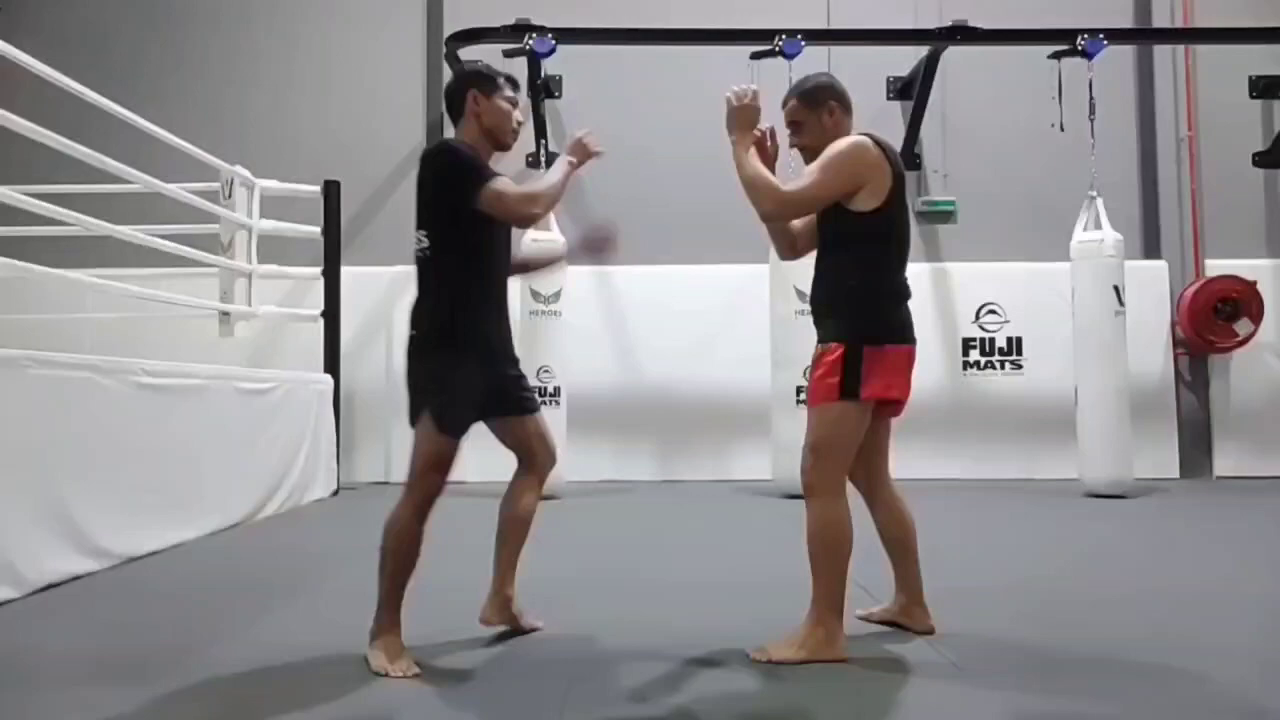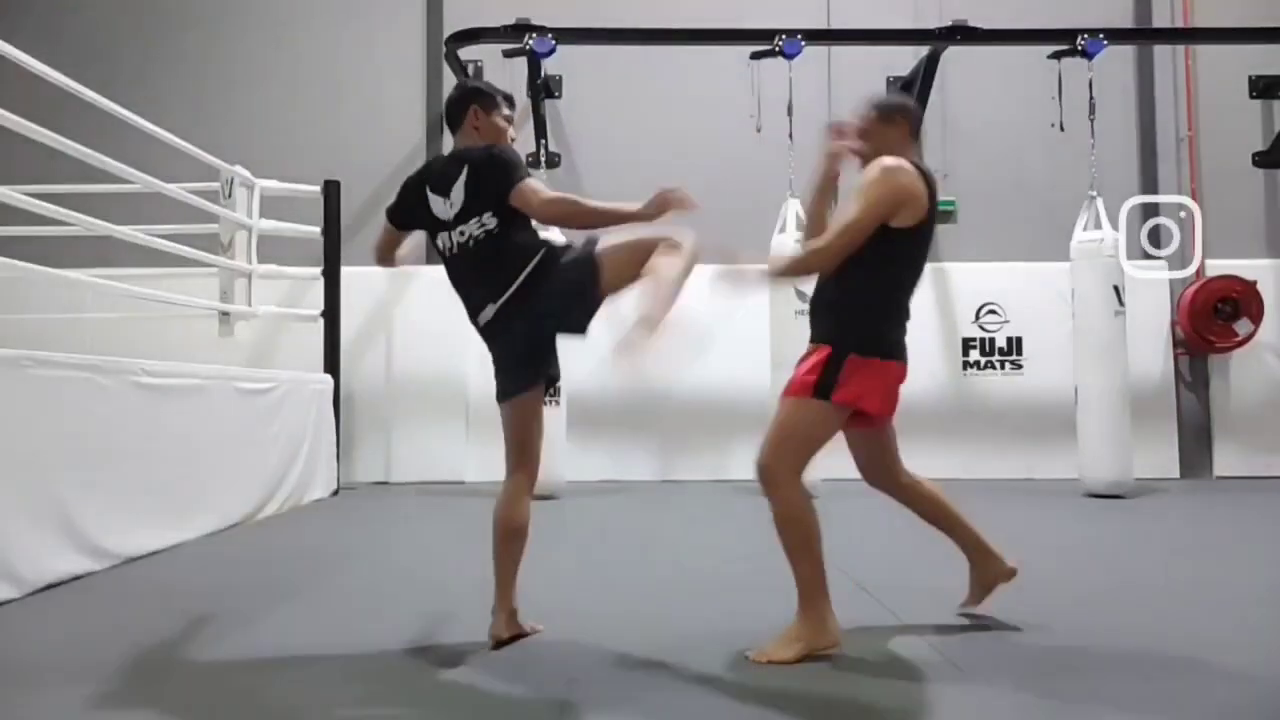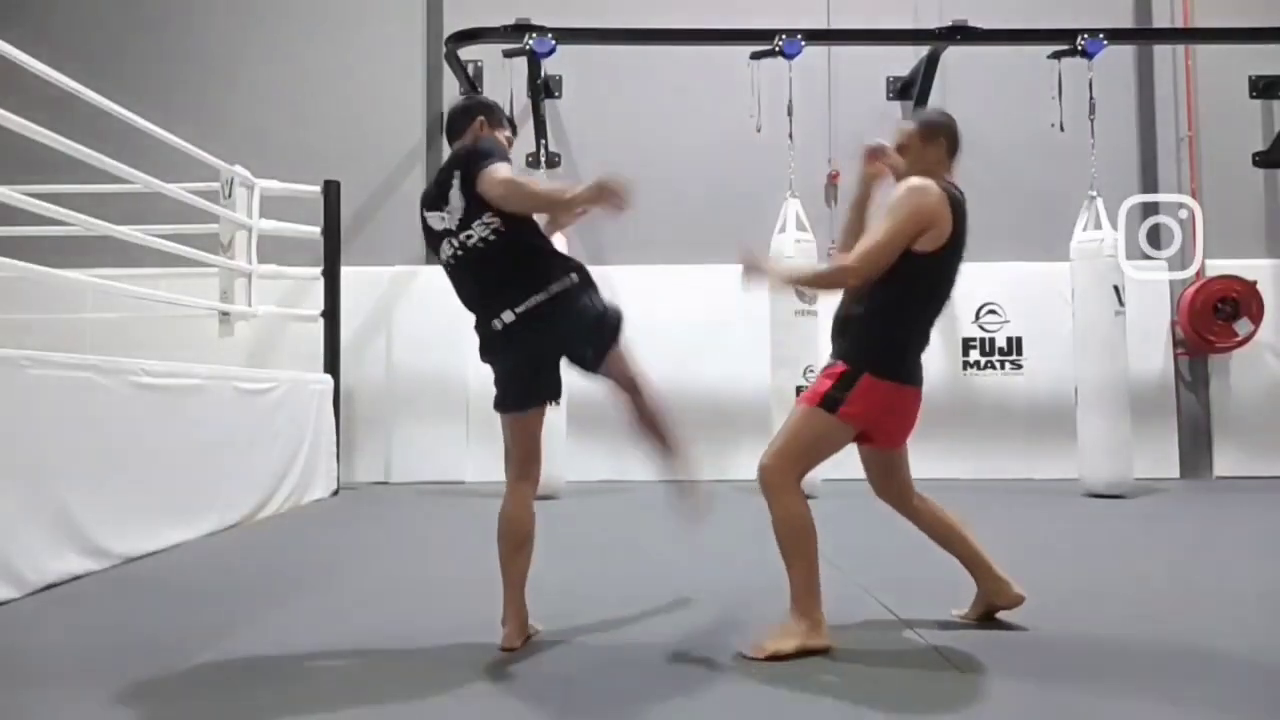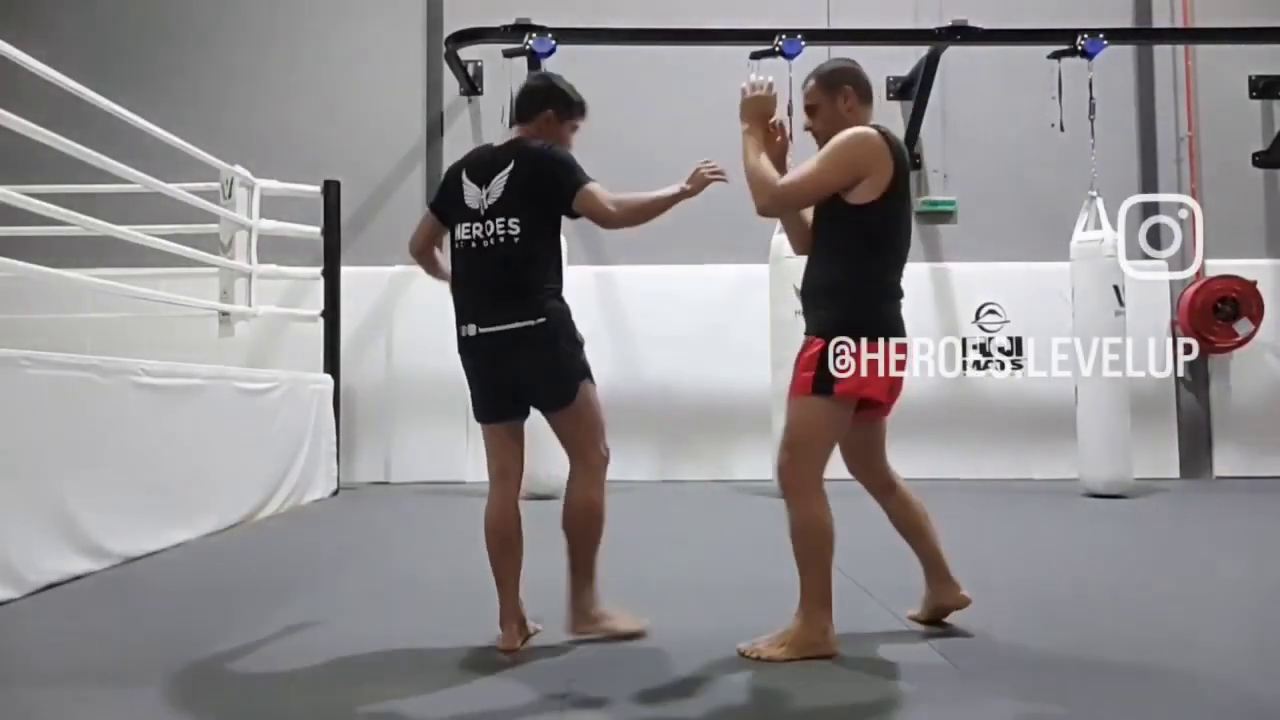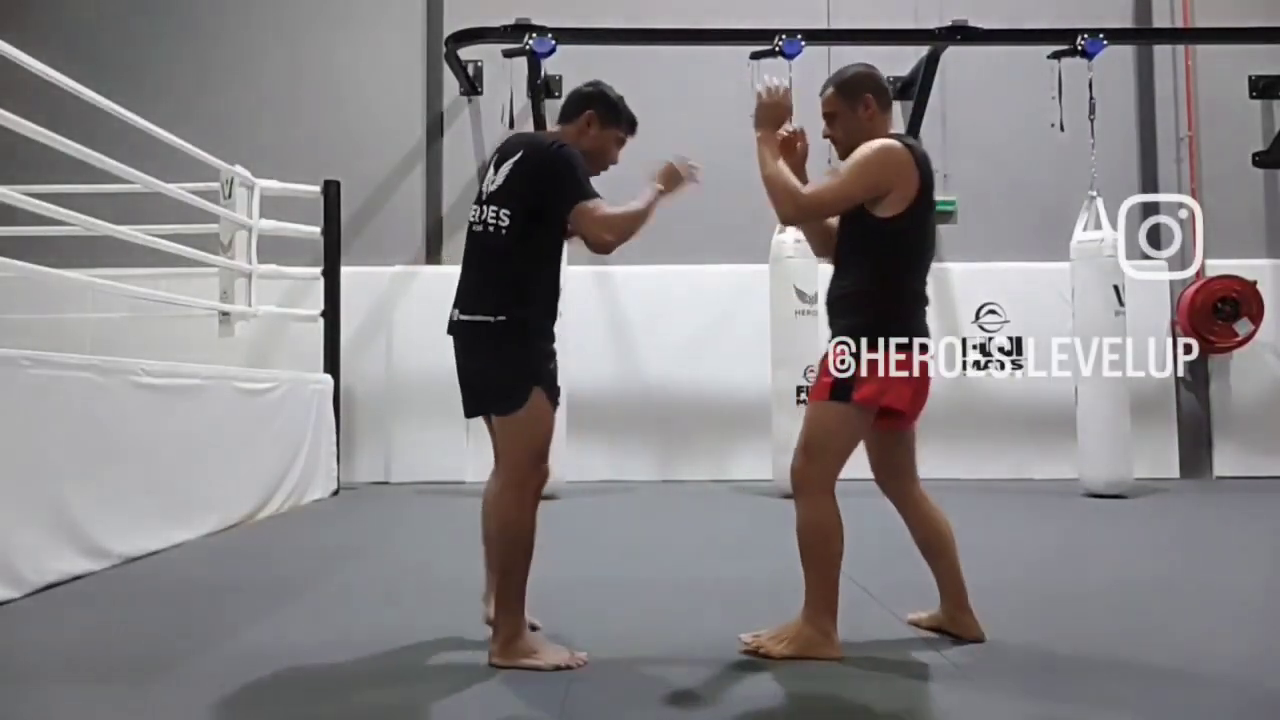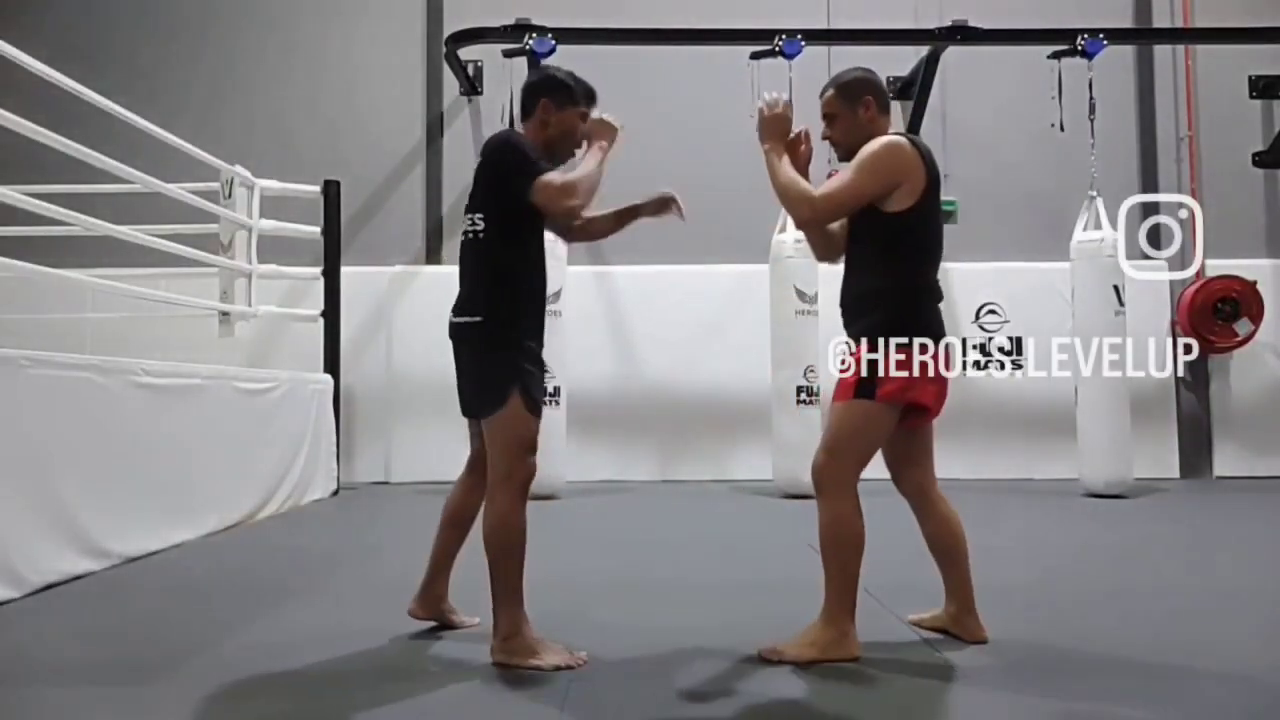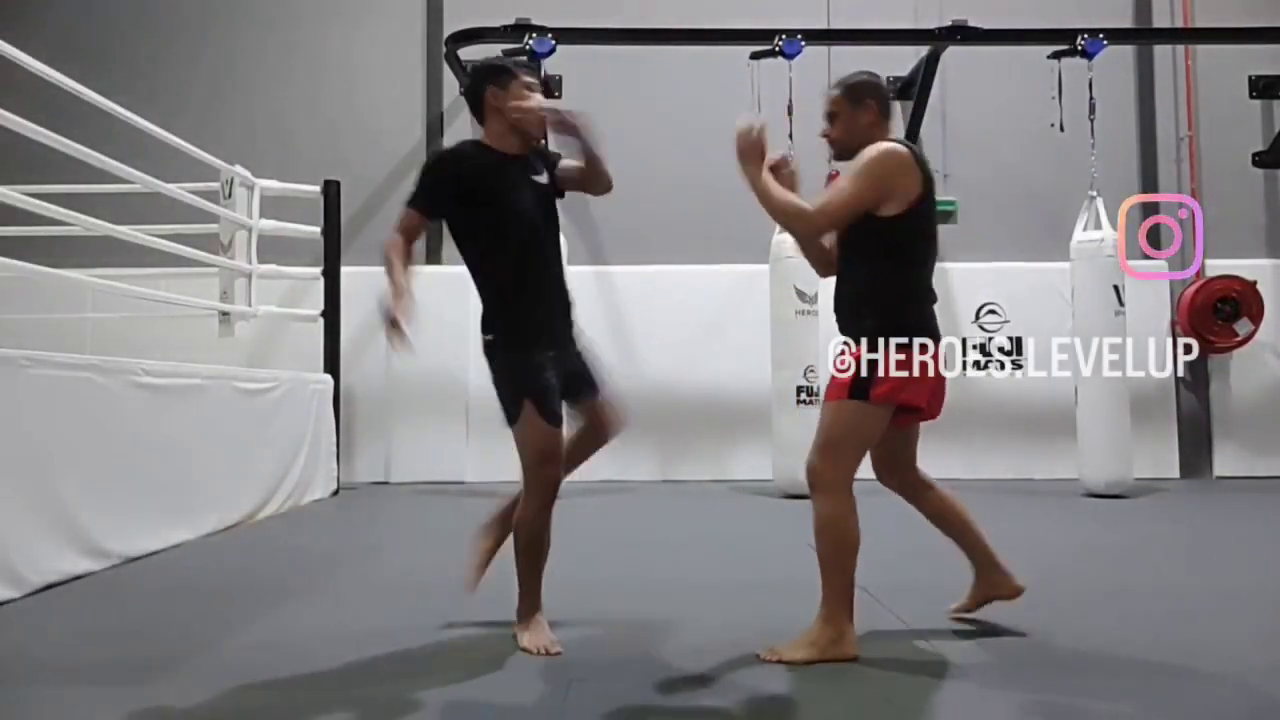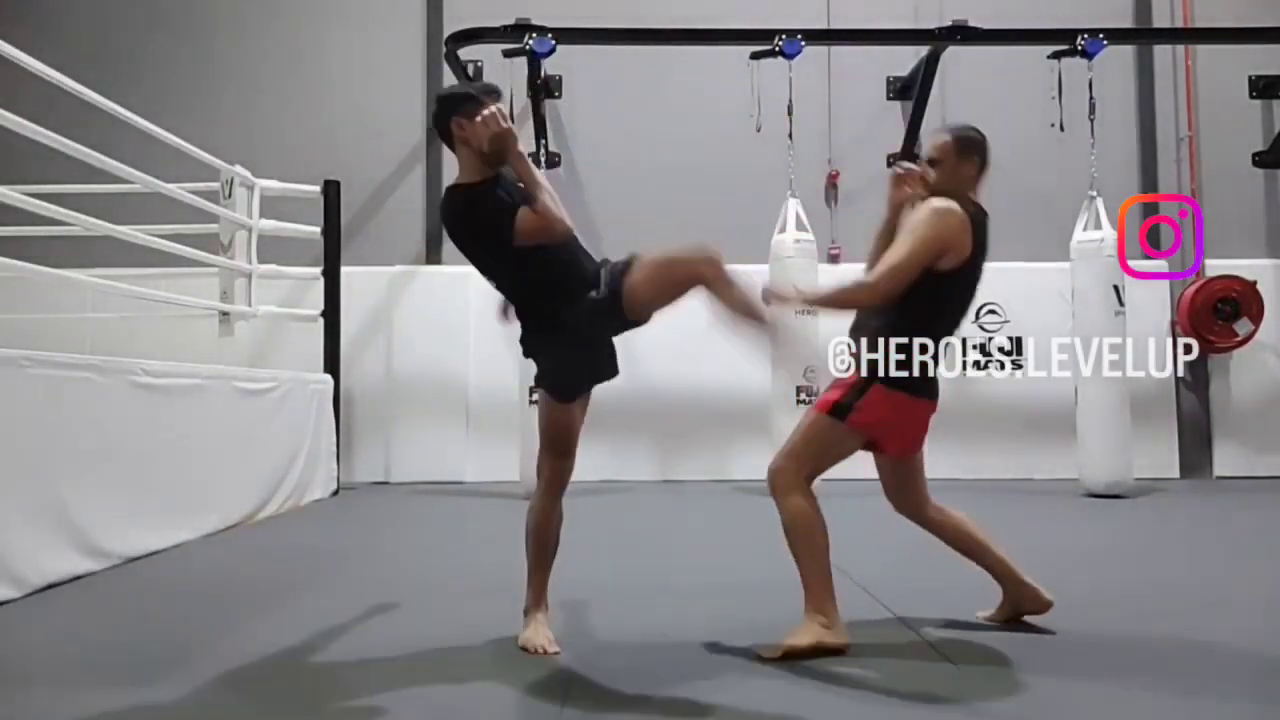
dt=0.4s
person 1, frame 1
left shoulder: (477, 170)
right shoulder: (447, 160)
right elbow: (524, 208)
left wrist: (572, 251)
right wrist: (570, 161)
left hip: (489, 348)
right hip: (446, 350)
left knee: (539, 457)
right knee: (424, 489)
left ankle: (502, 599)
right ankle: (384, 631)
person 1, frame 2
left shoulder: (424, 184)
right shoulder: (492, 161)
left elbow: (384, 253)
right elbow: (546, 208)
right wrist: (641, 210)
left hip: (505, 326)
right hip: (544, 286)
left knee: (523, 472)
right knee: (672, 245)
left ankle: (504, 614)
right ankle: (653, 312)
person 1, frame 3
left shoulder: (432, 203)
right shoulder: (483, 158)
right elbow: (505, 189)
left wrist: (553, 222)
right wrist: (571, 199)
left hip: (506, 334)
right hip: (562, 302)
left knee: (521, 479)
right knee: (629, 382)
left ankle: (513, 620)
right ankle: (675, 459)
person 1, frame 4
left shoulder: (461, 171)
right shoulder: (545, 162)
left elbow: (420, 247)
right elbow: (611, 212)
right wrist: (685, 188)
left hip: (479, 339)
right hip: (537, 333)
left knee: (504, 479)
right knee: (591, 461)
left ankle: (511, 621)
right ankle: (585, 606)
person 1, frame 5
left shoulder: (514, 150)
right shoulder: (555, 155)
right elbow: (603, 237)
left wrist: (573, 223)
right wrist: (658, 190)
left hip: (478, 321)
right hip: (512, 330)
left knee: (509, 470)
right knee: (525, 475)
left ankle: (501, 598)
right ankle: (513, 636)
person 1, frame 6
left shoulder: (520, 161)
right shoulder: (509, 150)
left elbow: (574, 228)
right elbow: (571, 197)
left wrist: (644, 210)
right wrist: (602, 147)
left hip: (500, 332)
right hip: (496, 334)
left knee: (485, 467)
right knee: (513, 475)
left ankle: (431, 595)
right ankle: (512, 634)
person 1, frame 7
left shoulder: (534, 159)
right shoulder: (454, 163)
left elbow: (599, 184)
right elbow: (402, 234)
left wrist: (580, 134)
right wrist: (400, 294)
left hip: (555, 330)
right hip: (517, 339)
left knee: (600, 429)
right knee: (543, 475)
left ankle: (502, 522)
right ankle: (529, 612)
person 1, frame 8
left shoulder: (509, 177)
right shoulder: (463, 206)
right elbow: (558, 228)
right wrist: (517, 162)
left hip: (601, 286)
right hip: (559, 329)
left knee: (699, 261)
right knee: (554, 472)
right ankle: (536, 609)
person 2, frame 1
left shoulder: (858, 152)
right shoulder: (845, 174)
left elbow: (776, 204)
right elbow: (791, 245)
left wrist: (740, 141)
right wrist: (764, 165)
left hip: (862, 342)
right hip: (872, 340)
left knee: (822, 477)
right knee: (870, 477)
left ankle: (824, 631)
right ankle: (911, 602)
person 2, frame 2
left shoulder: (893, 174)
right shoulder: (903, 189)
left elbow: (829, 252)
right elbow: (822, 239)
left wrist: (765, 272)
right wrist: (828, 176)
left hip: (851, 350)
right hip: (877, 353)
left knee: (776, 468)
right knee: (886, 473)
left ankle: (815, 623)
right ankle: (987, 561)
person 2, frame 3
left shoulder: (922, 193)
right shoulder: (932, 205)
left elbow: (854, 271)
right elbow: (860, 263)
left wrist: (778, 273)
right wrist: (867, 189)
left hip: (864, 369)
right hip: (888, 369)
left knee: (777, 473)
right knee: (897, 491)
left ankle: (808, 624)
right ankle: (994, 585)
person 2, frame 4
left shoulder: (861, 143)
right shoulder: (872, 156)
left elbow: (770, 202)
right elbow: (806, 240)
left wrist: (753, 131)
right wrist: (778, 162)
left hip: (846, 339)
right hip: (872, 338)
left knee: (798, 474)
right knee: (873, 471)
left ankle: (814, 628)
right ankle: (942, 587)
person 2, frame 5
left shoulder: (883, 155)
right shoulder: (889, 163)
left elbow: (793, 210)
right elbow: (829, 243)
left wrist: (767, 142)
right wrist: (793, 165)
left hip: (874, 348)
right hip: (897, 347)
left knee: (810, 476)
right knee: (900, 483)
left ankle: (817, 628)
right ankle: (958, 611)
person 2, frame 6
left shoulder: (891, 152)
right shoulder: (881, 169)
left elbow: (810, 212)
right elbow: (827, 246)
left wrist: (774, 151)
right wrist: (801, 169)
left hip: (892, 346)
right hip: (907, 345)
left knee: (833, 474)
right knee: (917, 483)
left ankle: (837, 630)
right ankle: (962, 612)
person 2, frame 7
left shoulder: (884, 159)
right shoulder: (877, 177)
left elbow: (810, 226)
right elbow: (828, 260)
left wrist: (755, 172)
right wrist: (790, 189)
left hip: (887, 348)
right hip: (900, 346)
left knee: (826, 474)
right knee: (898, 472)
left ankle: (834, 630)
right ankle: (991, 573)
person 2, frame 8
left shoulder: (942, 215)
right shoulder: (959, 223)
left elbow: (875, 289)
right elbow: (888, 281)
left wrist: (800, 297)
right wrist: (897, 210)
left hip: (883, 376)
right hip: (904, 381)
left knee: (787, 476)
right knee: (913, 502)
left ankle: (822, 620)
right ankle: (1021, 590)
